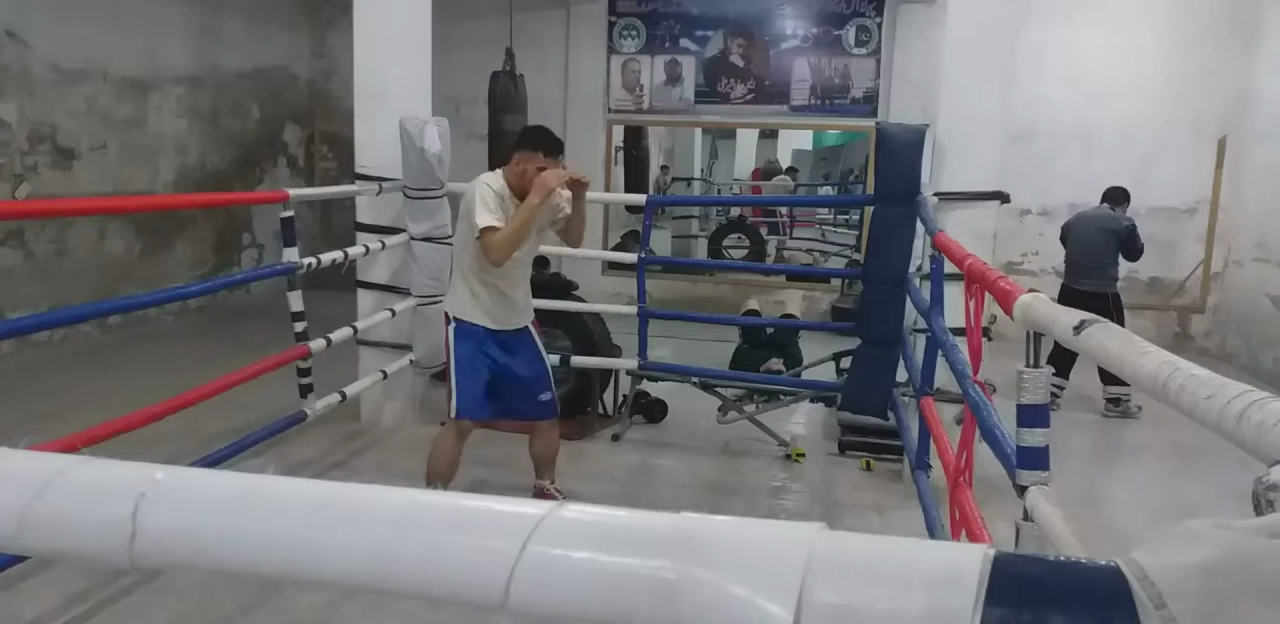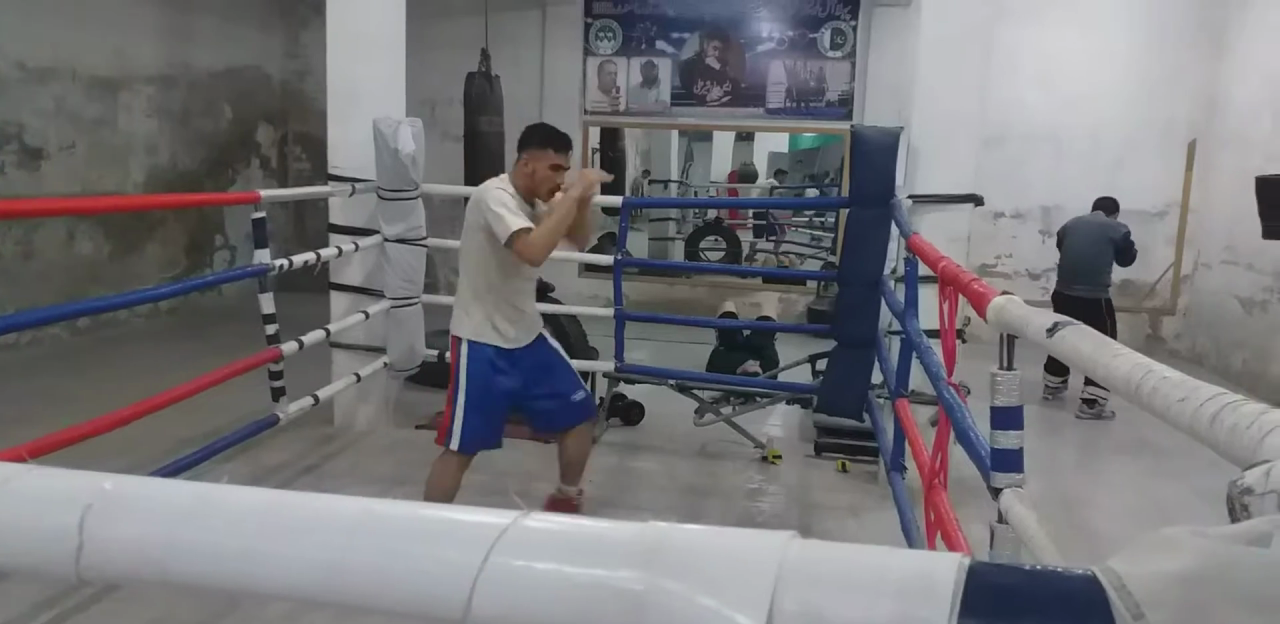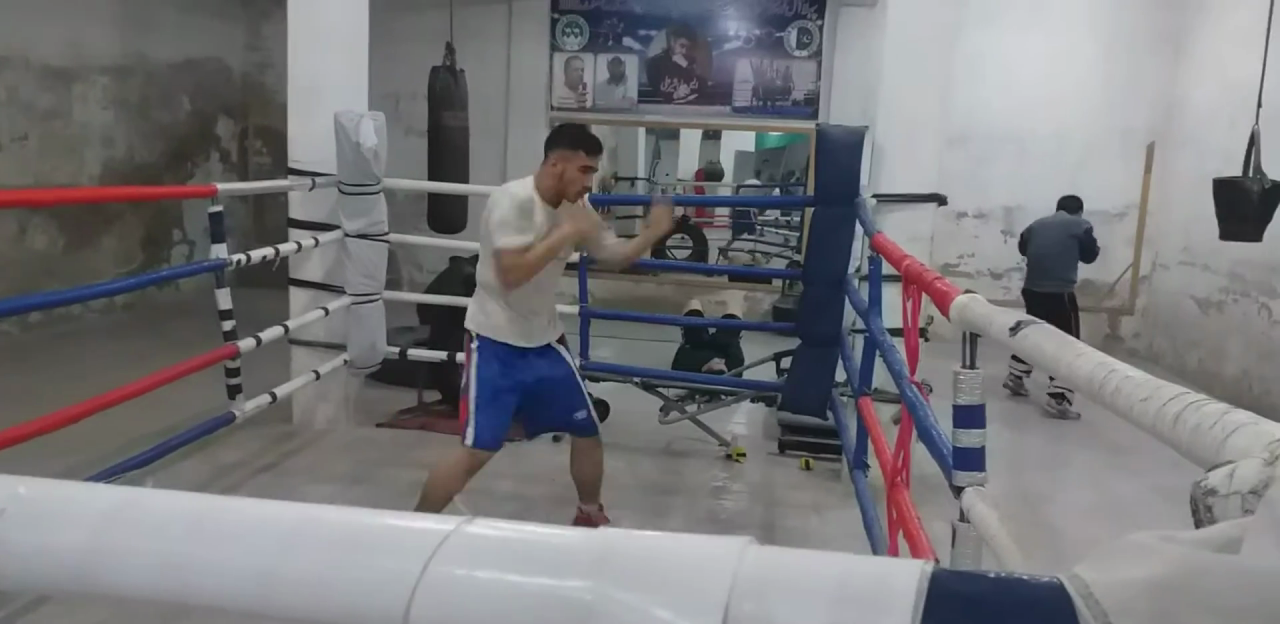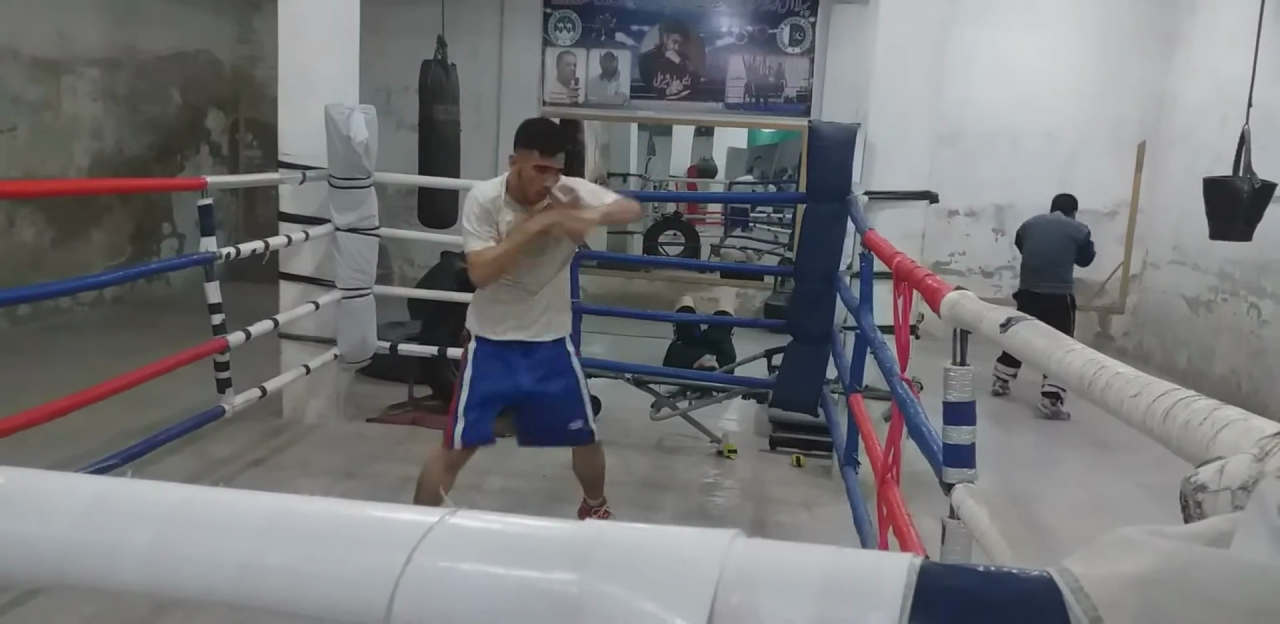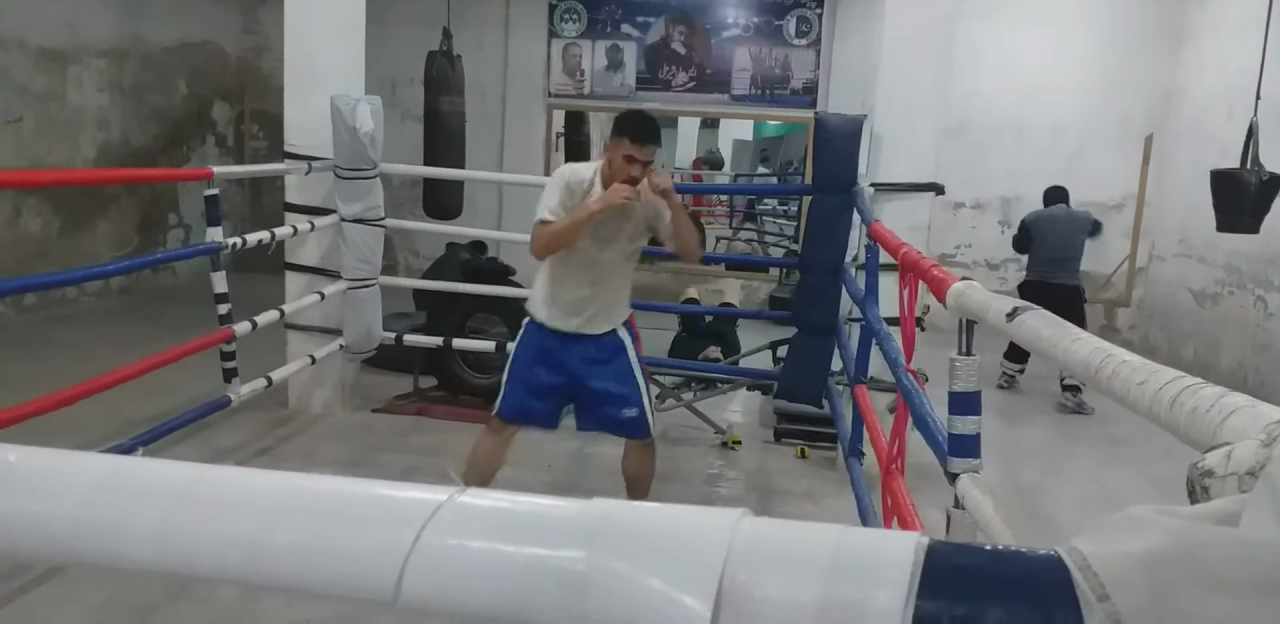
dt=0.5s
person 1, frame 1
left shoulder: (547, 193)
right shoulder: (484, 189)
left elbow: (574, 239)
right elbow: (497, 252)
left wrist: (577, 197)
right wrist: (537, 197)
left hip: (518, 324)
right hip: (472, 323)
left knee: (546, 414)
right knee: (463, 420)
left ankle: (545, 489)
person 1, frame 2
left shoulder: (543, 193)
right shoulder: (494, 197)
left elbow: (577, 237)
right elbow: (533, 251)
left wrist: (582, 201)
right wrist: (571, 193)
left hip: (527, 335)
right hip: (481, 341)
left knee: (581, 414)
right knee: (462, 449)
left ankle: (566, 500)
person 1, frame 3
left shoulder: (574, 208)
right shoulder: (512, 200)
left elbow: (616, 255)
right elbow: (512, 274)
left wrist: (652, 234)
right wrist: (564, 236)
left hip: (544, 341)
right hip: (494, 342)
left knee: (587, 432)
right knee: (475, 452)
left ankle: (590, 516)
person 1, frame 4
left shoulder: (569, 191)
right shoulder: (482, 200)
left elbow: (632, 211)
right elbow: (481, 273)
left wrist: (594, 216)
right wrist: (532, 227)
left hip: (550, 340)
right hip: (492, 340)
left knee: (583, 437)
right knee: (457, 447)
left ankle: (595, 507)
person 1, frame 5
left shoulder: (651, 198)
right shoulder: (570, 178)
left elbow: (691, 252)
right elbow: (540, 246)
left wrist: (673, 204)
right wrist: (597, 206)
left hip: (609, 329)
right hip: (549, 325)
left knee: (640, 433)
right knee: (502, 425)
person 2, frame 1
left shoulder: (1076, 219)
right shoulder: (1123, 223)
left elbow: (1066, 242)
right elbow: (1133, 254)
right wrist: (1132, 234)
left hip: (1070, 290)
right hip: (1102, 293)
left knee: (1065, 342)
left ankle: (1048, 392)
right ankle: (1117, 402)
person 2, frame 2
left shoulder: (1071, 224)
right shoulder: (1118, 229)
right elbow: (1127, 259)
left hip: (1063, 293)
right hip: (1095, 298)
left ankle: (1052, 386)
right ankle: (1091, 404)
person 2, frame 3
left shoulder: (1038, 224)
right shoulder: (1081, 226)
left elbow: (1023, 248)
right elbow: (1089, 255)
left hip: (1032, 290)
right hip: (1059, 294)
left ankle: (1015, 378)
right ankle: (1058, 400)
person 2, frame 4
left shoulder: (1031, 223)
right shoulder: (1079, 229)
left elbow: (1019, 244)
right elbow: (1085, 260)
left hip: (1028, 292)
right hip: (1059, 296)
left ankle: (1001, 381)
right ankle: (1050, 400)
person 2, frame 5
left shoulder: (1033, 218)
right shoulder: (1084, 218)
left elbow: (1019, 246)
right elbow: (1096, 229)
left hip: (1035, 284)
right hip: (1068, 288)
left ankle: (1008, 375)
right ankle: (1072, 392)
